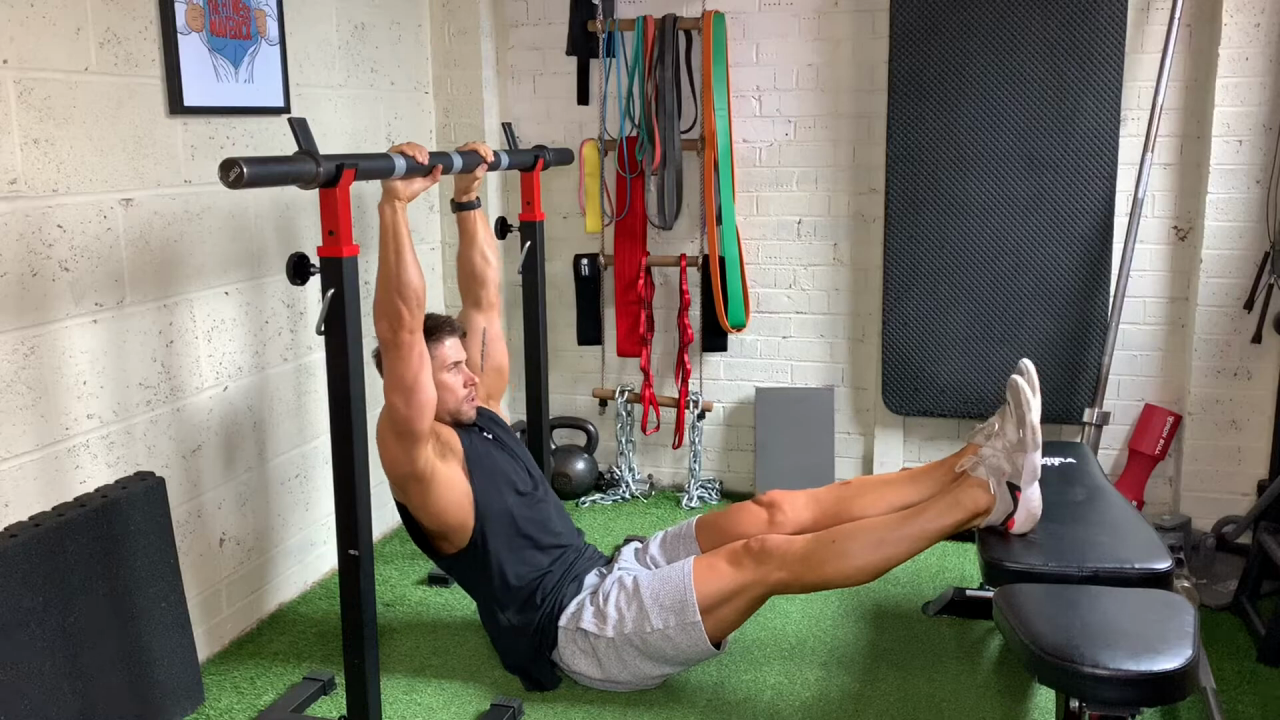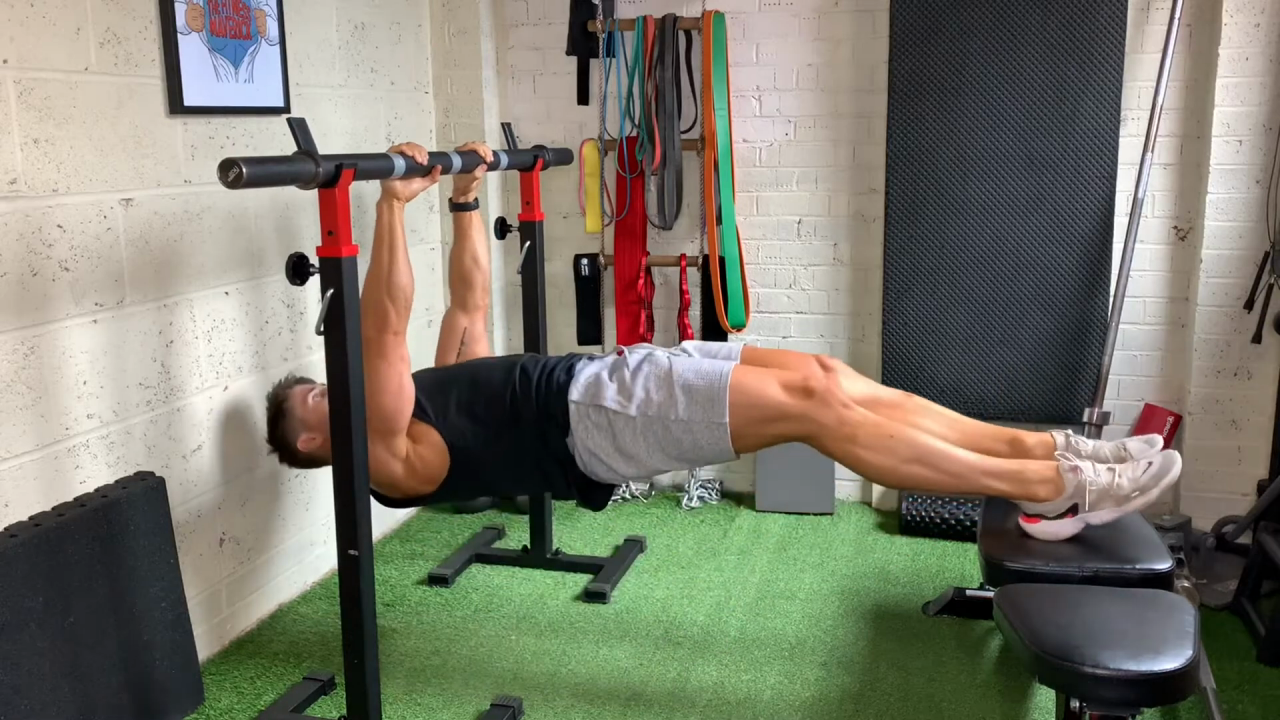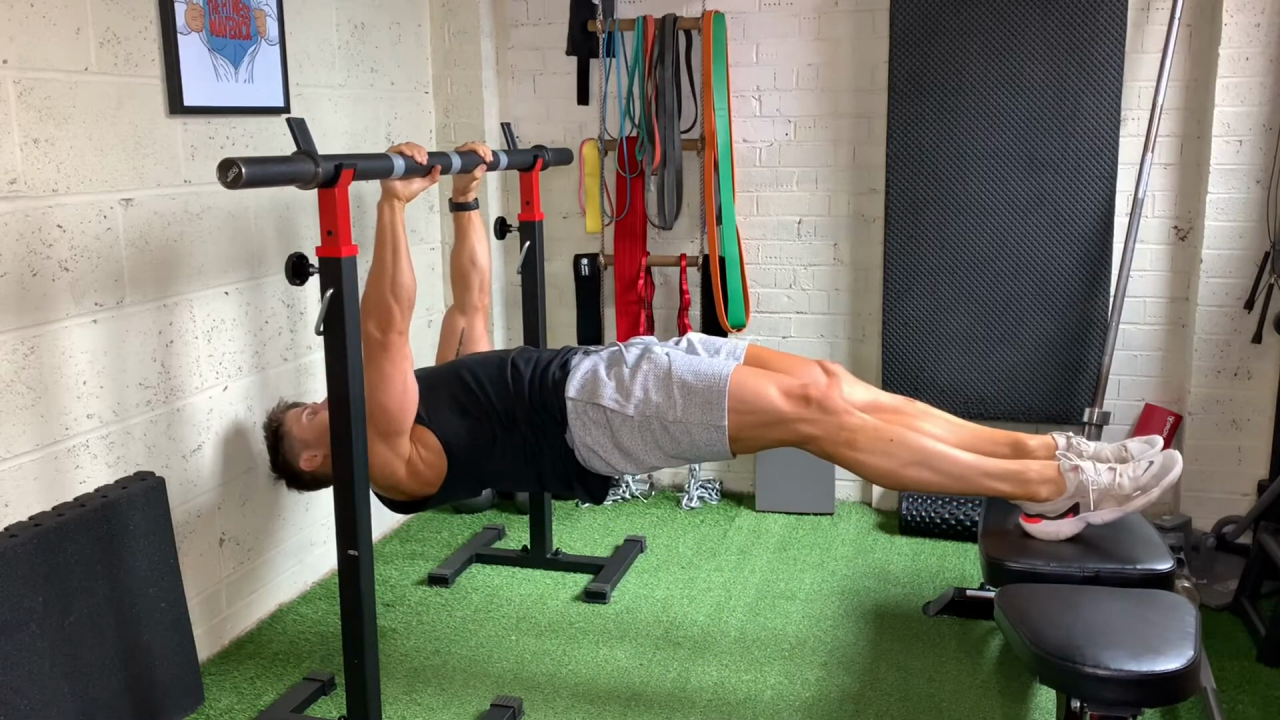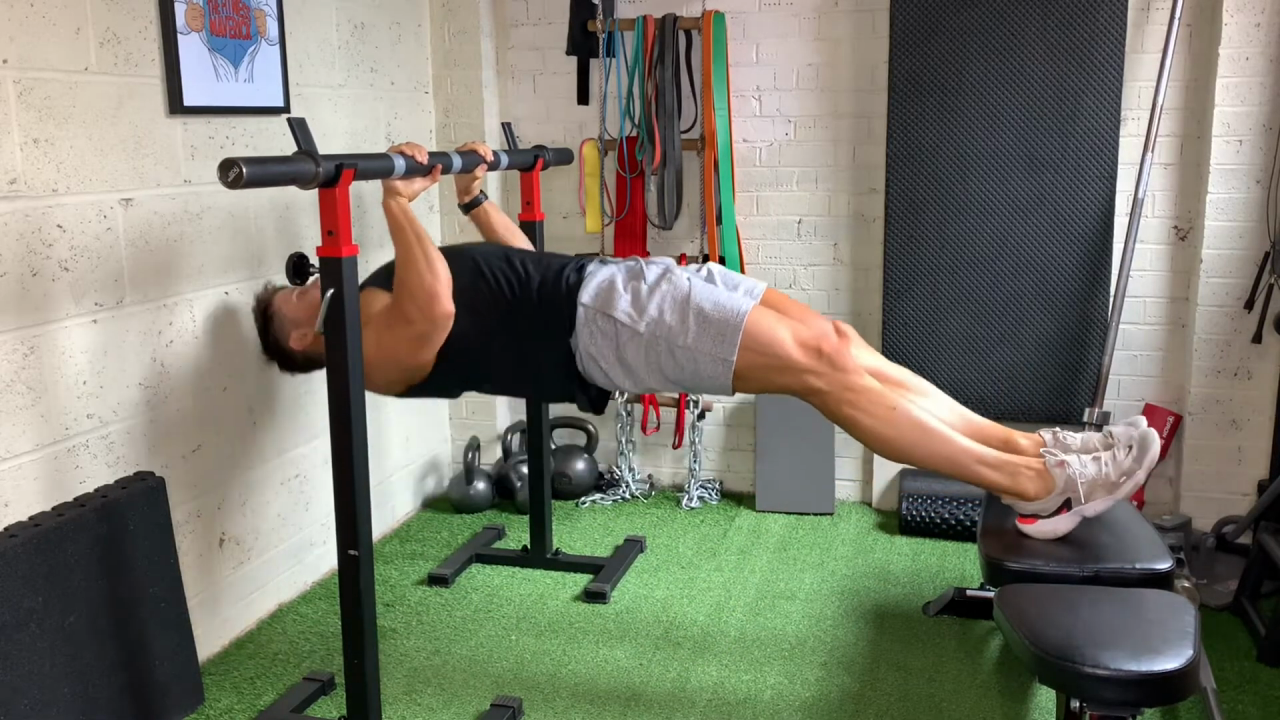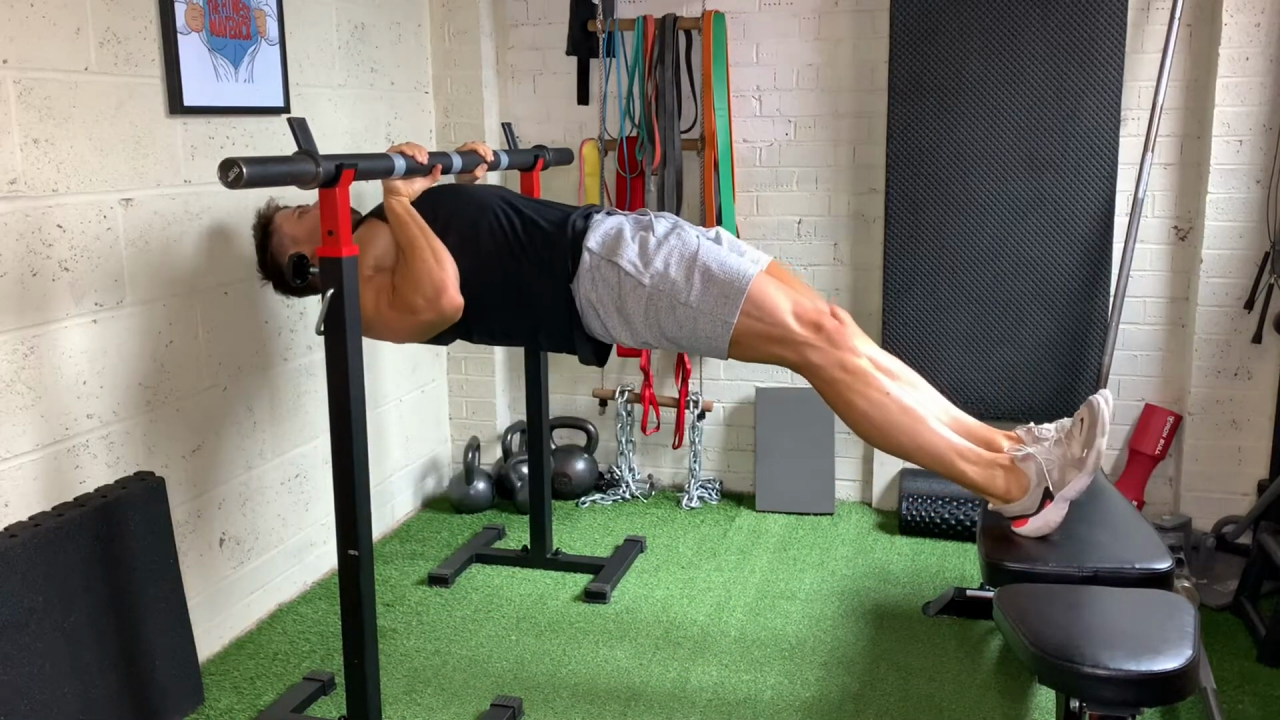
dt=1s
person 1, frame 1
left shoulder: (477, 413)
right shoulder: (419, 457)
left elbow: (482, 308)
right elbow: (399, 332)
left wrist: (468, 199)
right wrist: (394, 204)
left hip: (602, 581)
right hip: (579, 629)
left knee: (773, 512)
right knee: (766, 556)
left ankle: (976, 463)
right ankle: (990, 493)
person 1, frame 2
left shoulder: (436, 395)
right shoulder: (390, 456)
left elbow: (468, 307)
right elbow: (383, 329)
left wrist: (466, 198)
right wrist: (391, 205)
left hip: (614, 381)
right hip: (597, 411)
left knee: (828, 378)
right knee: (811, 403)
left ankle: (1043, 448)
right ankle: (1054, 488)
person 1, frame 3
left shoulder: (439, 392)
right shoulder: (392, 459)
left elbow: (470, 306)
right elbow: (384, 327)
left wrist: (466, 200)
right wrist: (392, 204)
left hip: (611, 367)
right hip: (596, 408)
left knee: (827, 384)
right knee: (813, 411)
left ankle: (1043, 452)
right ankle: (1053, 488)
person 1, frame 4
left shoulder: (383, 306)
right shoulder: (376, 349)
left elbow: (520, 261)
right elbow: (435, 309)
left wrist: (473, 196)
right wrist: (397, 205)
left hip: (611, 284)
right hip: (599, 323)
left knee: (834, 346)
right knee: (820, 365)
left ankle: (1028, 447)
right ankle: (1040, 485)
person 1, frame 5
left shoulder: (387, 233)
right shoulder: (373, 296)
right elbow: (442, 295)
left wrist: (469, 181)
right wrist: (395, 198)
left hip: (616, 237)
right hip: (601, 275)
left knee: (826, 329)
right knee: (815, 339)
left ankle: (1004, 444)
right ankle: (1014, 484)
